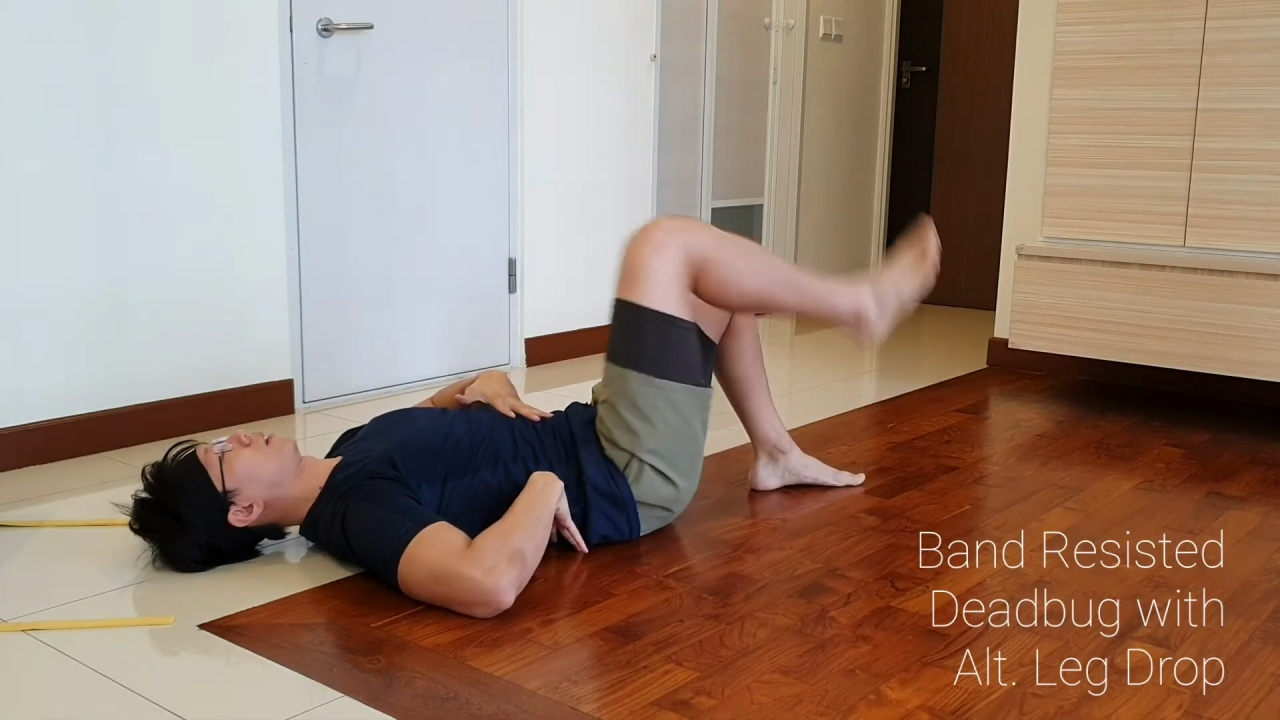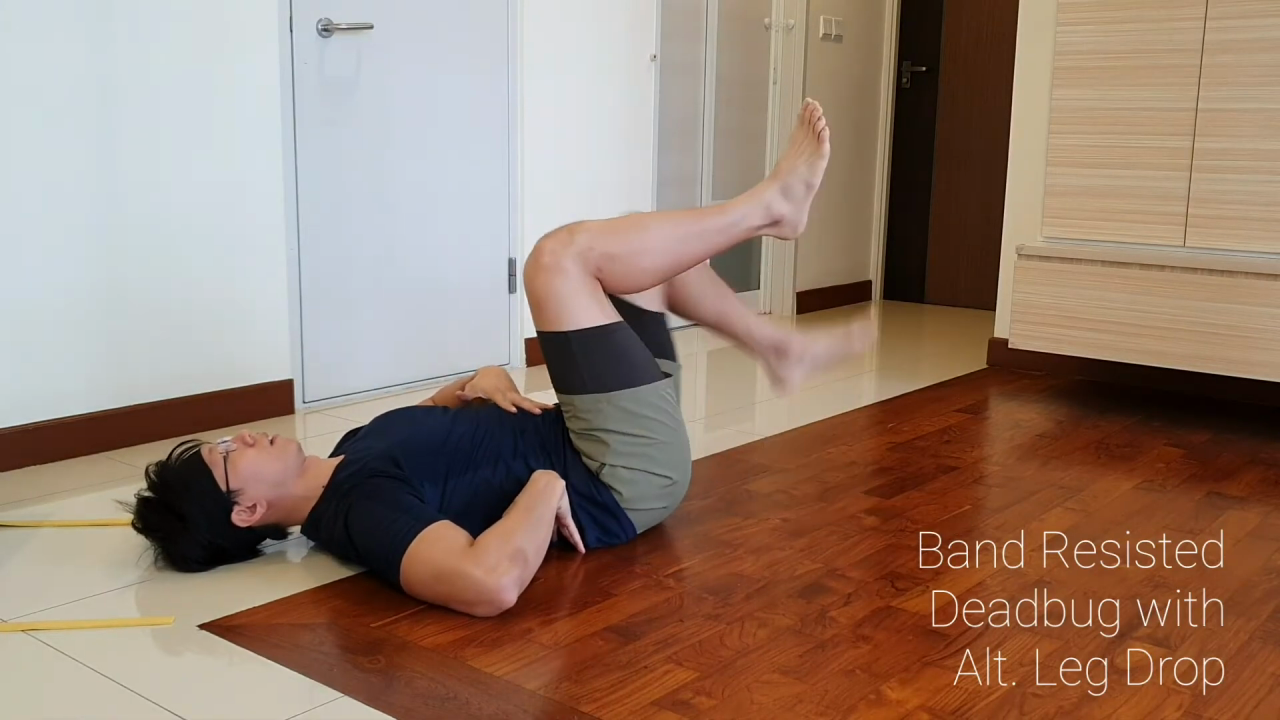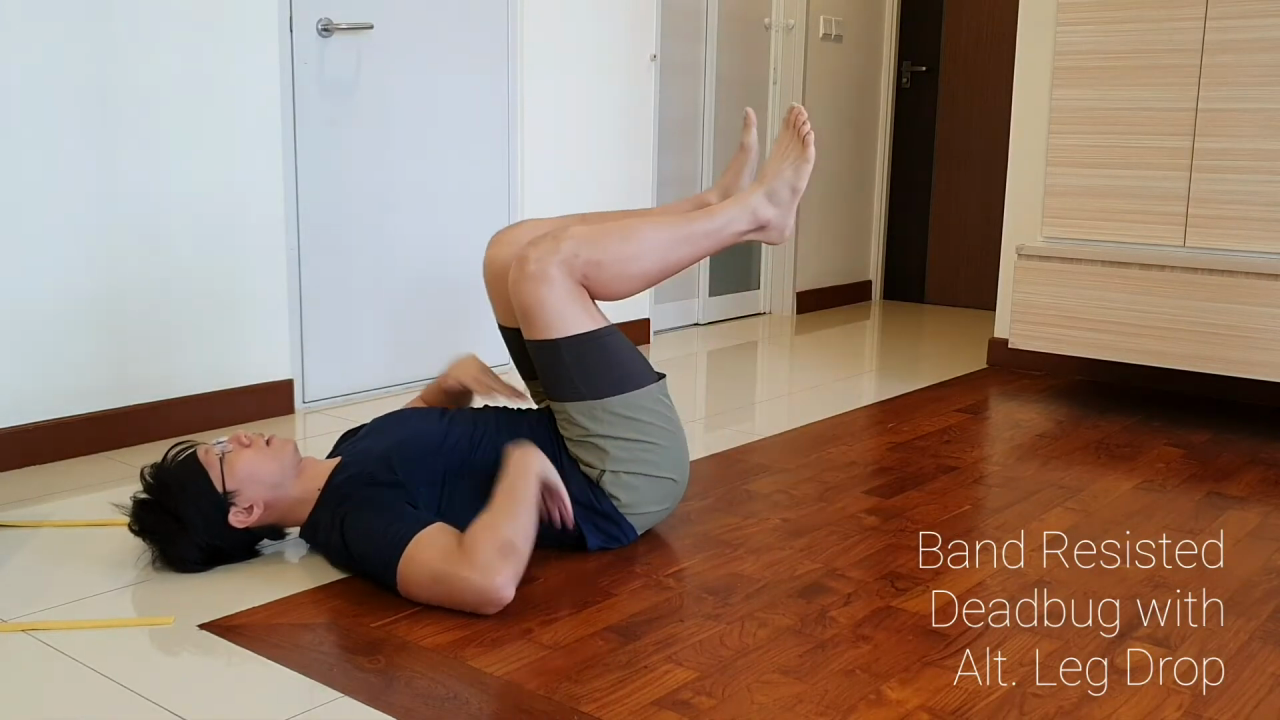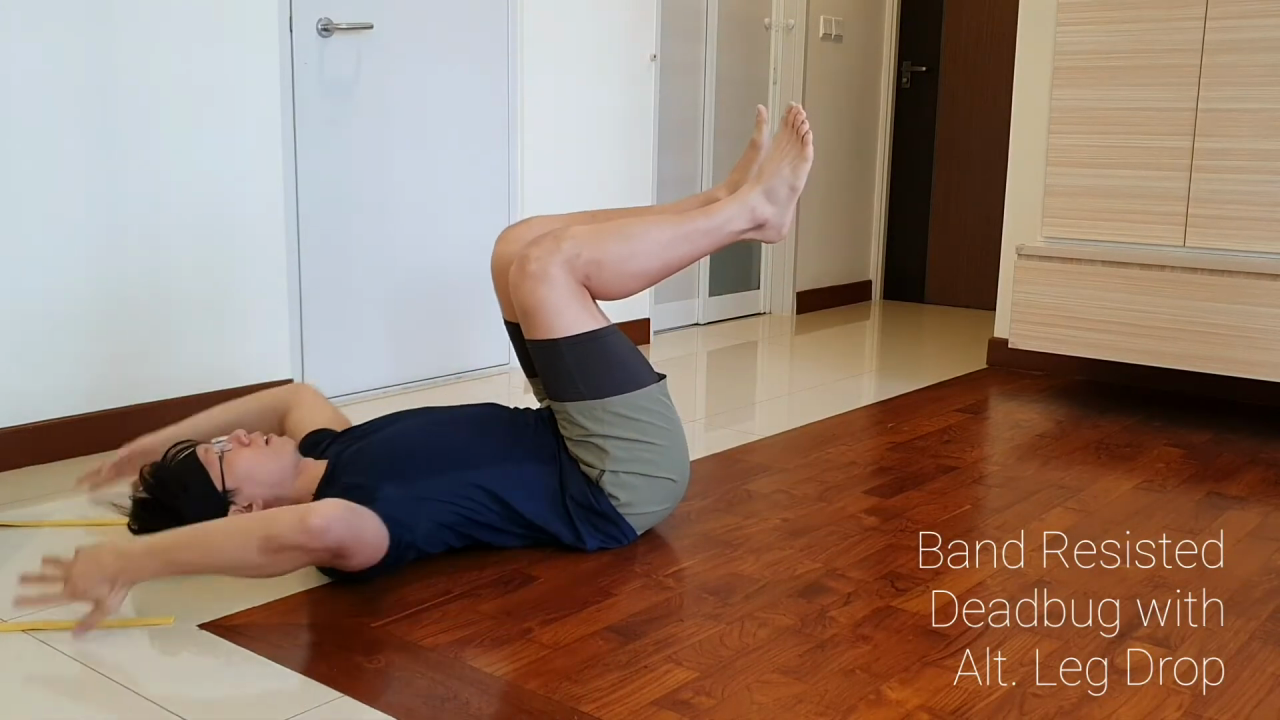
dt=0.5s
person 1, frame 1
left shoulder: (345, 453)
right shoulder: (356, 516)
right elbow: (484, 583)
left wrist: (477, 384)
right wrist: (546, 483)
left hip: (582, 427)
right hip: (631, 485)
left knee: (722, 289)
right knee: (663, 242)
left ankle: (777, 455)
right ankle: (861, 305)
person 1, frame 2
left shoulder: (354, 454)
right shoulder: (362, 508)
right elbow: (490, 585)
left wrist: (475, 384)
right wrist: (548, 482)
left hip: (576, 449)
right hip: (628, 481)
left knee: (647, 256)
right knee: (559, 256)
left ankle: (782, 347)
right ankle: (770, 204)
person 1, frame 3
left shoulder: (351, 452)
right shoulder: (357, 517)
left elbow: (425, 424)
right elbow: (491, 583)
left wrist: (451, 380)
right wrist: (524, 463)
left hip: (562, 439)
right hip: (629, 482)
left knee: (516, 248)
right knee: (542, 264)
left ankle: (722, 205)
right ankle: (754, 210)
person 1, frame 4
left shoulder: (330, 461)
right shoulder: (332, 511)
left elbow: (298, 398)
right elbow: (325, 533)
left wrist: (163, 439)
right wrist: (136, 554)
left hip: (565, 452)
right hip: (624, 486)
left knee: (528, 247)
right knee: (546, 265)
left ankle: (724, 206)
right ankle: (750, 209)
